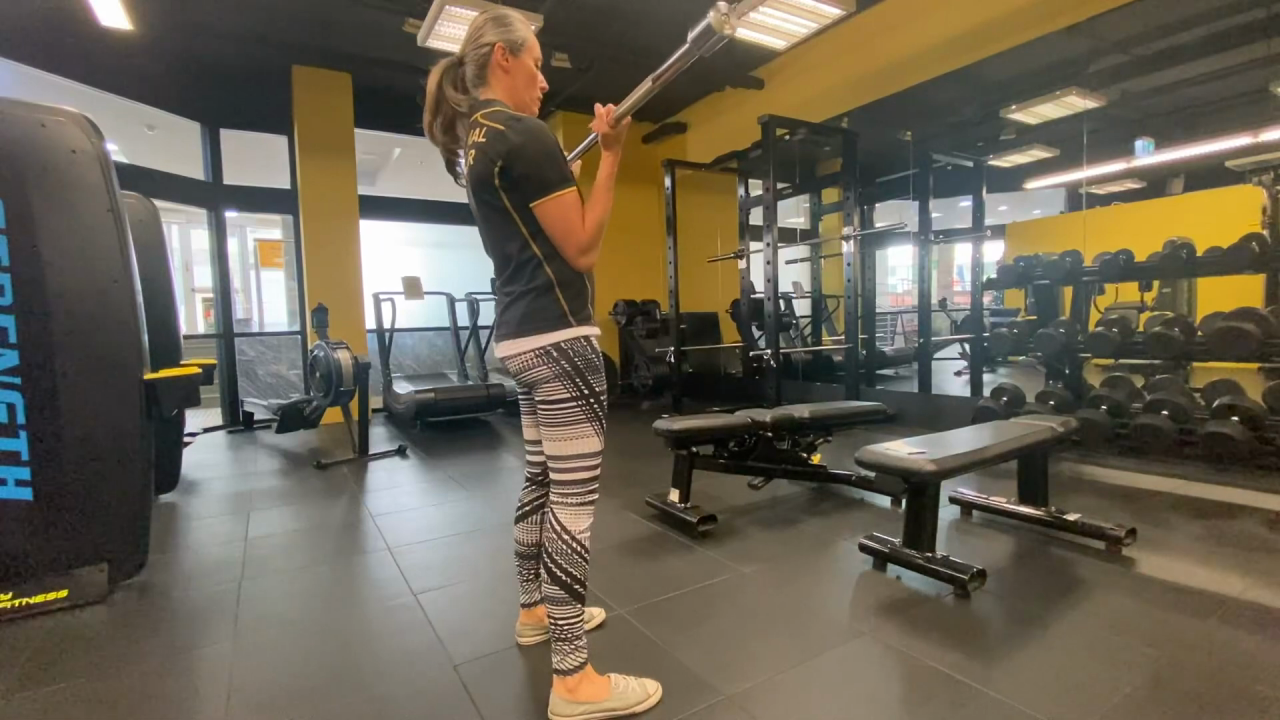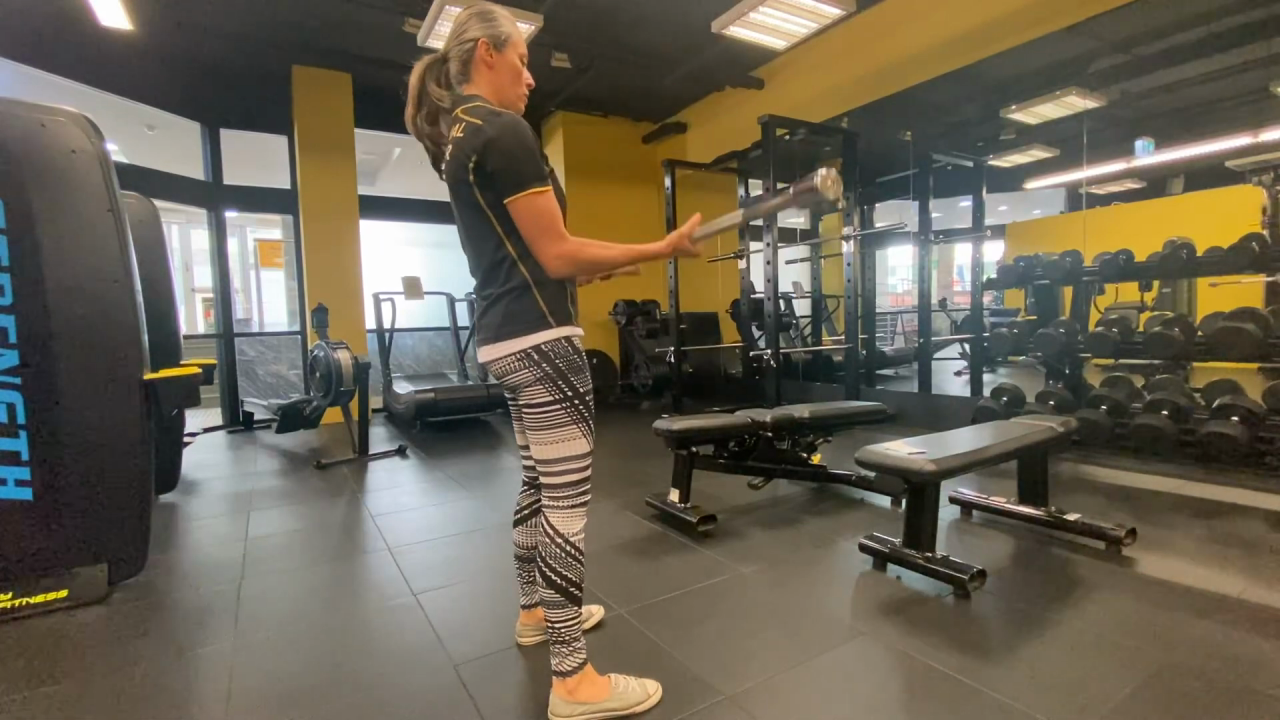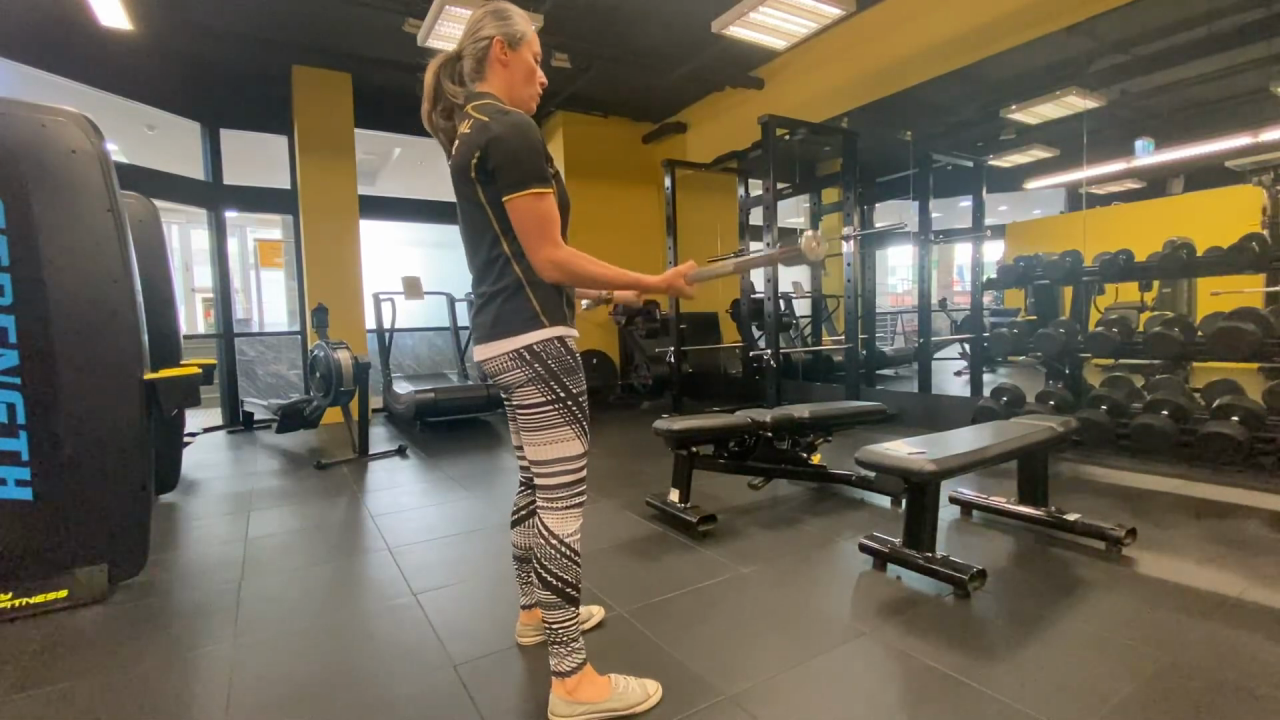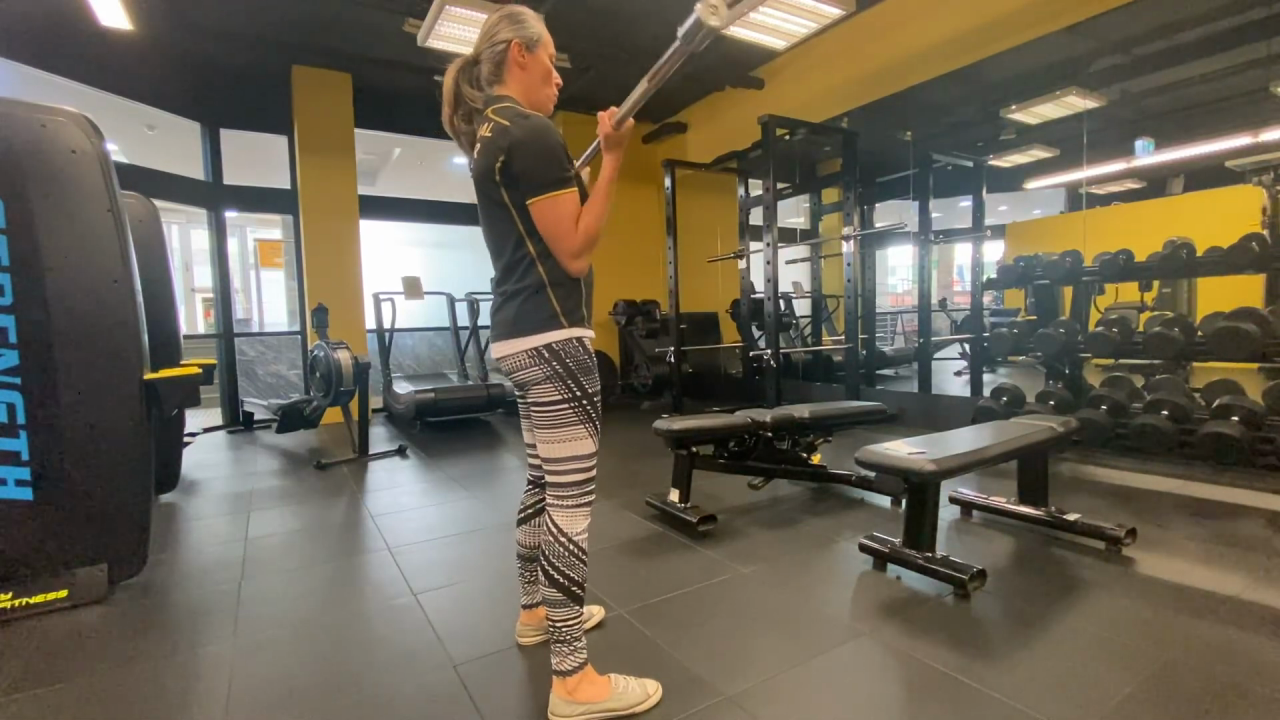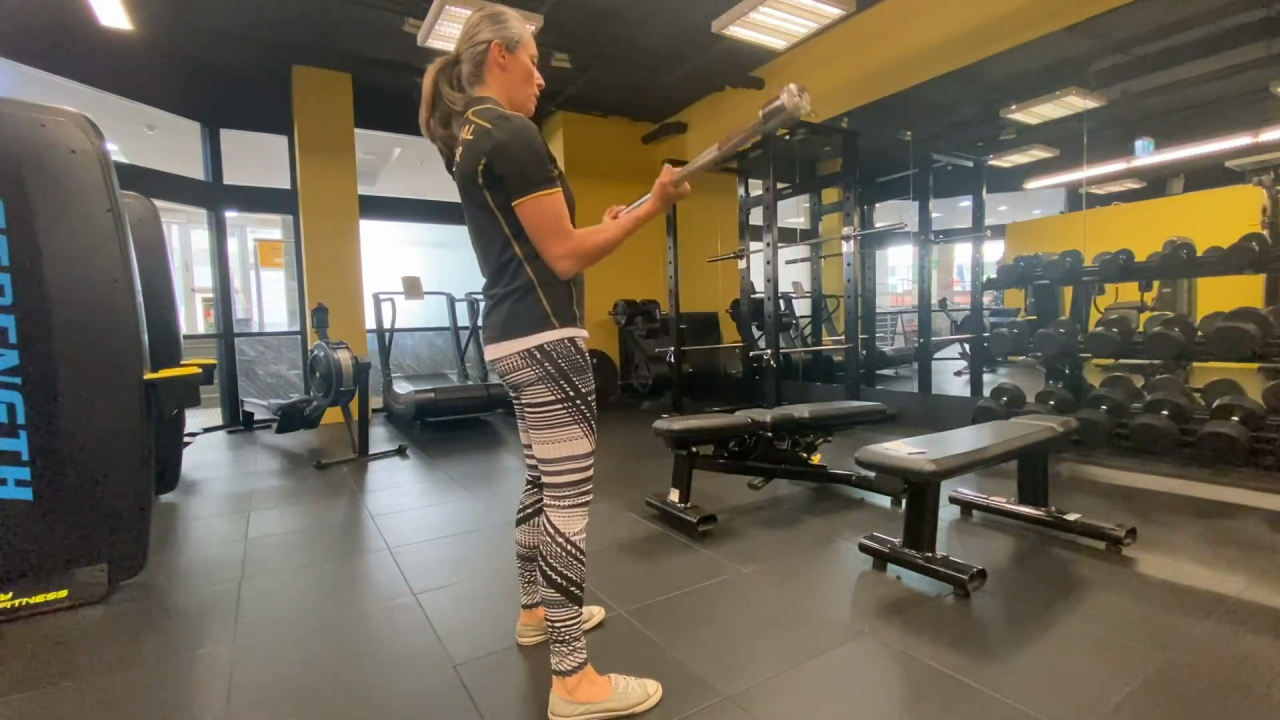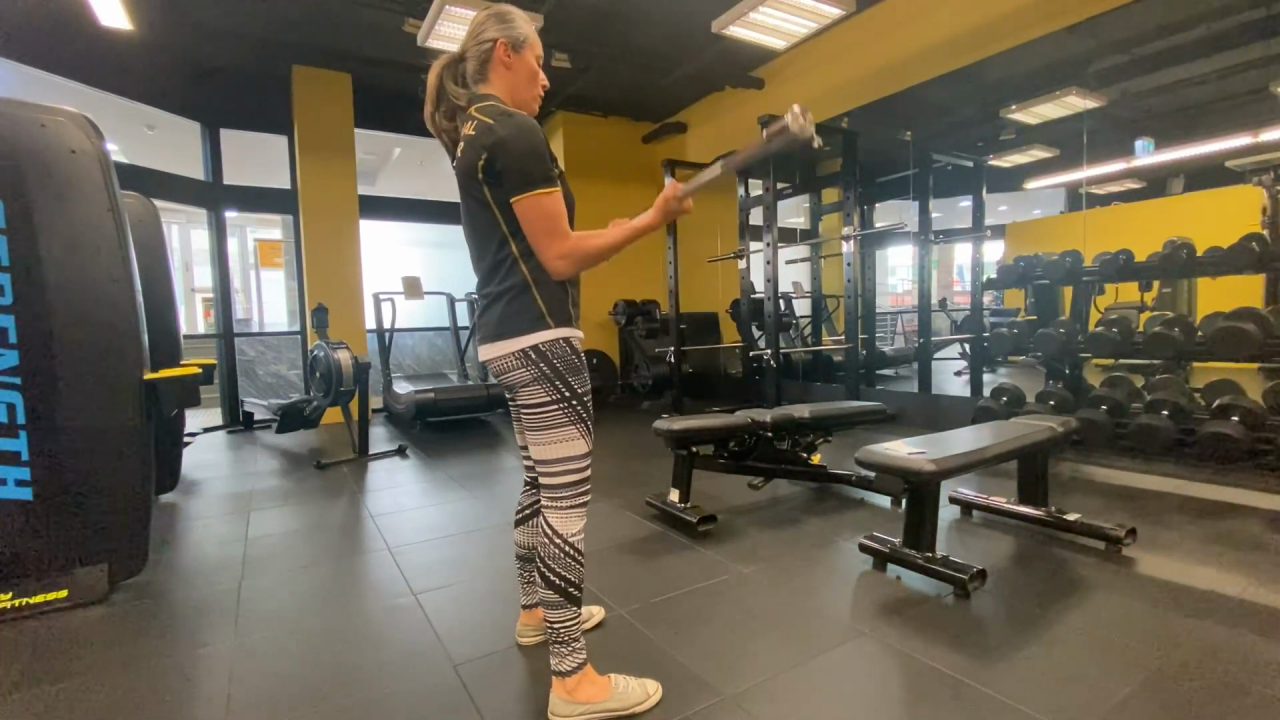
dt=0.5s
person 1, frame 1
left shoulder: (477, 140)
right shoulder: (525, 135)
right elbow: (582, 249)
left wrist: (566, 180)
right wrist: (611, 157)
left hip: (520, 334)
right hip: (557, 336)
left knee: (541, 479)
right knee: (574, 496)
left ankle: (535, 609)
person 1, frame 2
left shoulder: (459, 136)
right shoulder: (504, 131)
right elbow: (556, 255)
left wrist: (600, 264)
right wrist: (660, 249)
left hip: (505, 336)
right hip: (539, 339)
left knee: (539, 482)
right knee: (566, 499)
left ankle: (535, 610)
person 1, frame 3
left shoulder: (469, 132)
right shoulder: (512, 131)
right elbow: (549, 259)
left wrist: (607, 286)
right wrist: (652, 283)
left hip: (501, 335)
right hip: (533, 338)
left knee: (536, 483)
right knee: (562, 497)
left ankle: (534, 611)
person 1, frame 4
left shoulder: (489, 134)
right shoulder: (532, 133)
right elbow: (575, 254)
left wrist: (577, 190)
right wrist: (612, 161)
left hip: (519, 333)
right hip: (551, 336)
left knee: (543, 479)
right knee: (572, 496)
left ankle: (535, 609)
person 1, frame 5
left shoulder: (469, 138)
right shoulder: (513, 134)
right elbow: (564, 256)
left wrist: (600, 227)
right wrist: (652, 206)
left hip: (512, 334)
right hip: (543, 337)
left knee: (541, 480)
right knee: (568, 495)
left ankle: (536, 610)
person 1, frame 6
left shoulder: (472, 135)
right shoulder: (516, 132)
right elbow: (558, 258)
left wrist: (587, 233)
right wrist: (650, 220)
left hip: (506, 335)
right hip: (539, 338)
left knee: (540, 481)
right knee: (566, 496)
left ankle: (535, 611)
